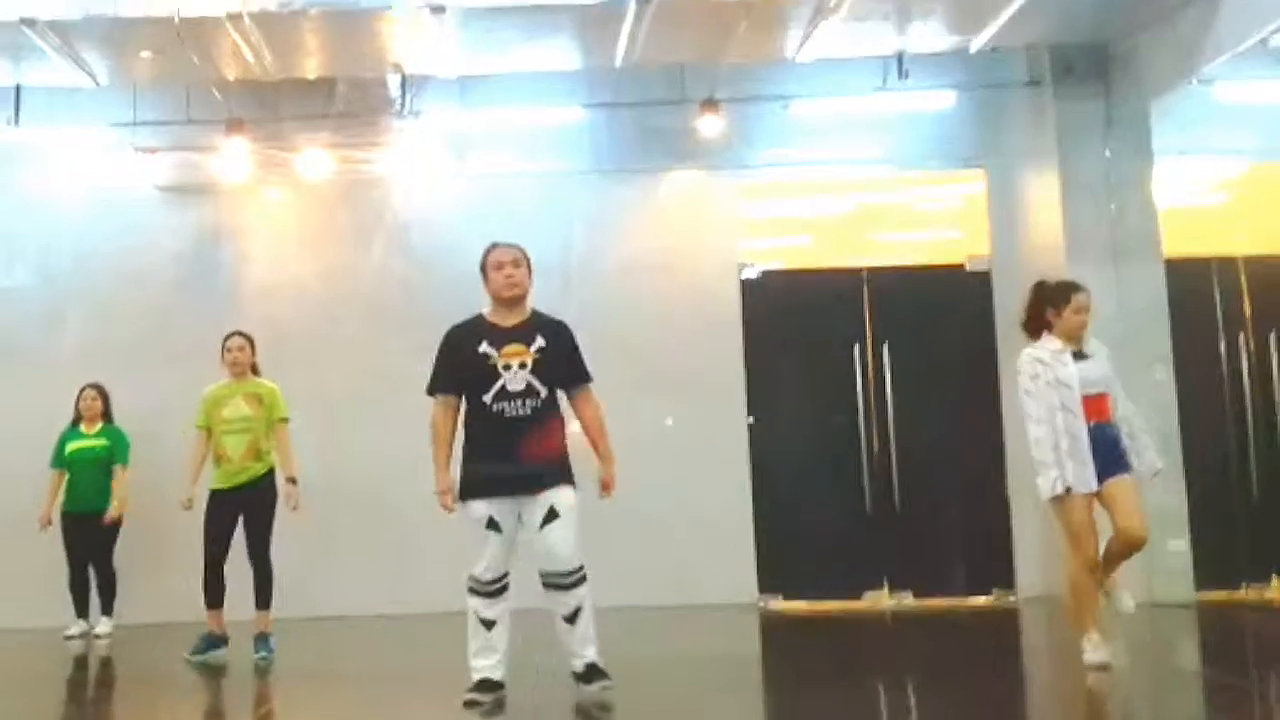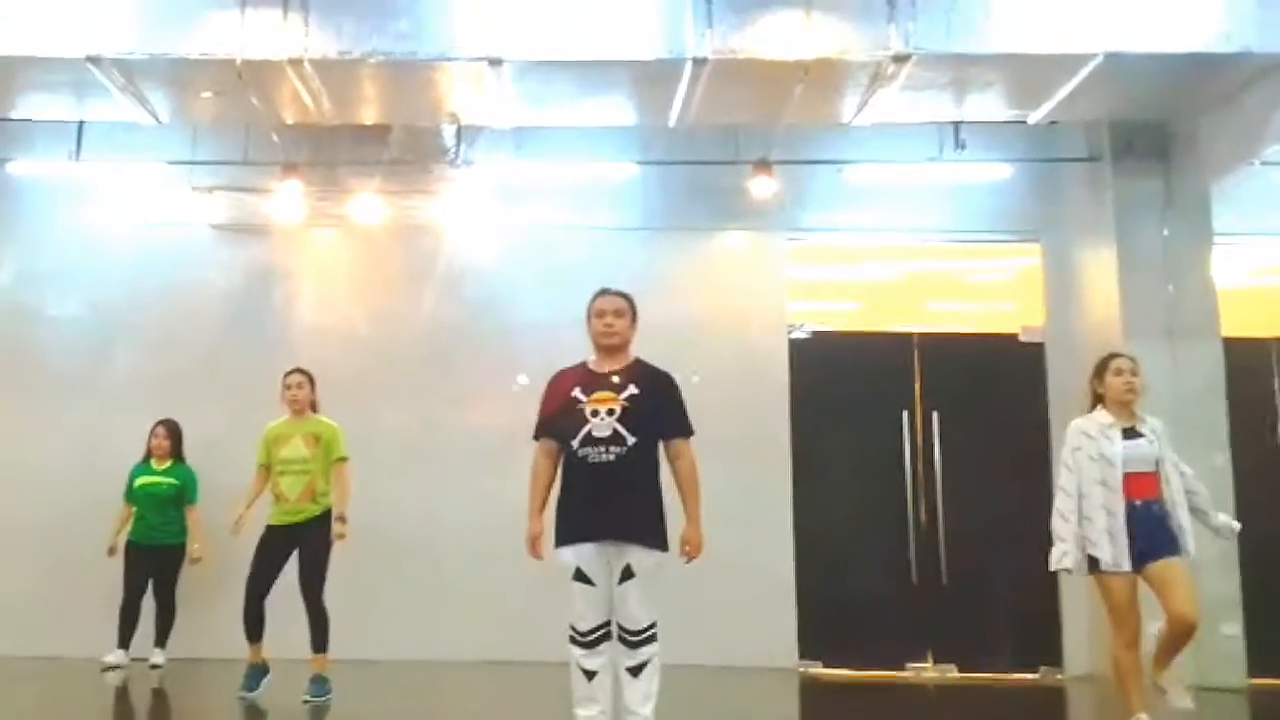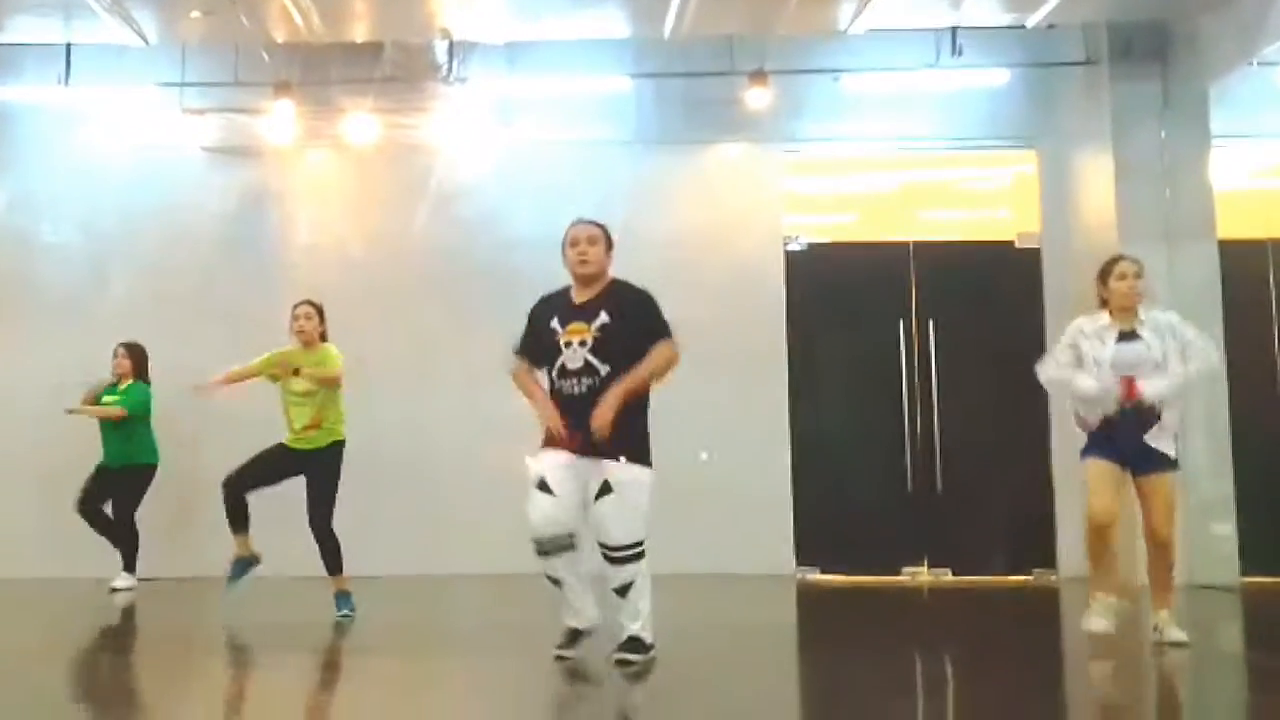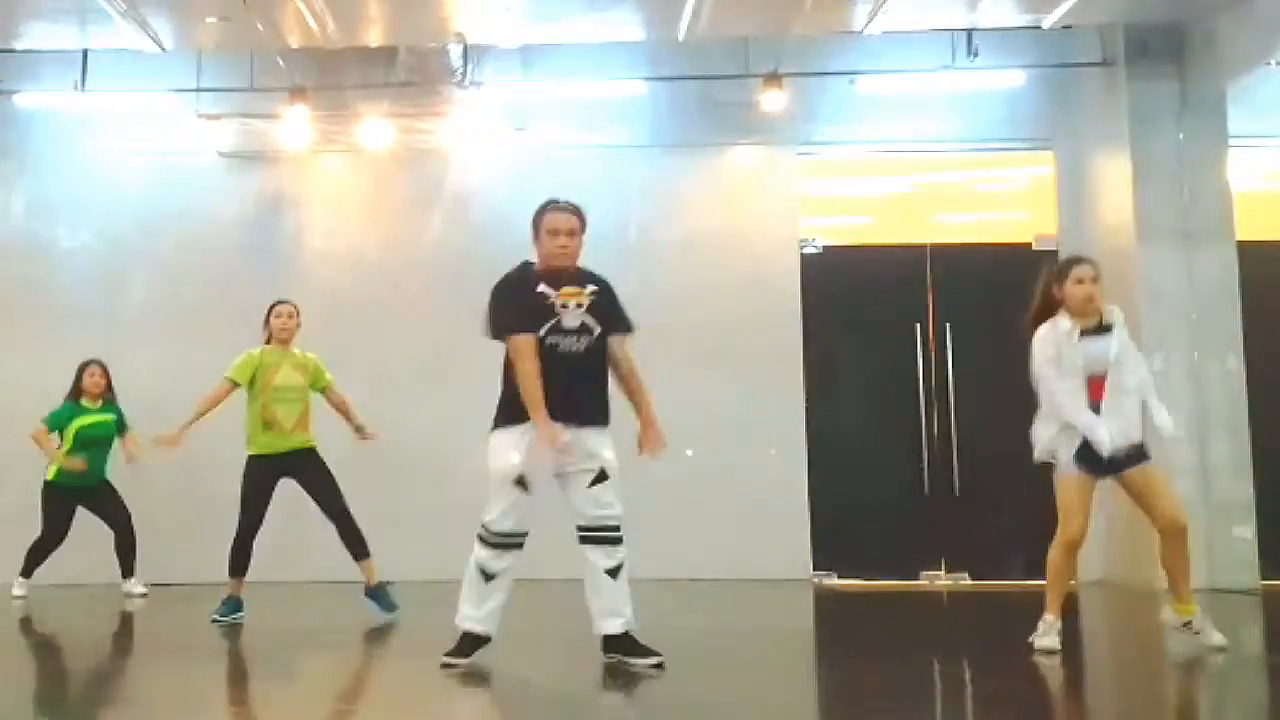
dt=1s
person 1, frame 1
left shoulder: (555, 333)
right shoulder: (462, 338)
left elbow: (582, 399)
right elbow: (445, 407)
left wrist: (606, 459)
right wrist: (442, 471)
left hip: (549, 475)
right hip: (487, 478)
left knee: (565, 567)
right knee: (489, 576)
left ankle: (585, 661)
right ankle: (488, 674)
person 1, frame 2
left shoulder: (656, 382)
right shoulder: (563, 383)
left elbow: (680, 453)
right elbow: (546, 453)
left wrist: (693, 520)
right wrist: (534, 516)
left hip: (638, 525)
right hip: (578, 527)
left knee: (636, 625)
right knee: (587, 626)
person 1, frame 3
left shoulder: (631, 301)
right shoulder: (549, 308)
left elbow: (667, 354)
right elbow: (522, 366)
left wrist: (616, 394)
right wrist: (544, 407)
left hip: (620, 444)
right hip: (564, 442)
left knee: (621, 542)
right knee: (546, 527)
left ankle: (638, 633)
right ankle: (580, 618)
person 1, frame 4
left shoulder: (597, 288)
right shoulder: (516, 284)
left elbow: (619, 353)
right elbow: (522, 351)
left wrist: (647, 420)
right wrist: (542, 421)
left hip: (589, 426)
right hip: (526, 426)
left knee: (603, 527)
right knee: (502, 529)
left ankle: (615, 634)
right ankle: (474, 631)
person 2, frame 1
left shoulder: (1096, 351)
right shoulder: (1034, 358)
left elbow: (1118, 404)
right elbow: (1037, 418)
left wrist: (1145, 451)
right wrist: (1051, 471)
left hip: (1110, 448)
right hip: (1069, 455)
left knee: (1135, 531)
right knee: (1083, 553)
left ankle: (1104, 576)
right ankle: (1091, 637)
person 2, frame 2
left shoulder: (1153, 428)
right shoulder: (1083, 430)
left elbow: (1180, 476)
right elbow: (1070, 490)
left wrist: (1214, 518)
right wrist: (1065, 544)
left hip: (1157, 526)
right hip: (1111, 533)
left knee: (1186, 615)
right knee: (1127, 632)
left ankle: (1161, 669)
person 2, frame 3
left shoulder: (1163, 323)
right shoulder: (1084, 329)
left elbow: (1204, 355)
right elbow: (1049, 369)
left wrist: (1166, 383)
right wrist: (1086, 386)
left hip: (1154, 432)
right hip: (1106, 431)
left knee: (1160, 533)
right knee: (1100, 516)
left ankle: (1163, 614)
right ankle: (1103, 595)
person 2, frame 4
left shoulder: (1114, 322)
right shoulder: (1049, 336)
left elbow: (1134, 375)
right elbow: (1051, 393)
left wrist: (1159, 411)
right wrist: (1088, 426)
left hip: (1123, 436)
right hip: (1076, 440)
left knee: (1174, 522)
right knee: (1071, 534)
left ankle: (1185, 611)
right ankle: (1050, 621)
person 3, frame 1
left shoulder: (268, 392)
right shoulder: (211, 396)
left elbow: (281, 438)
right elbow: (202, 443)
left wrist: (291, 480)
right wrist: (190, 485)
left hip: (259, 482)
right hip: (221, 487)
left knee: (258, 557)
right knee: (213, 559)
left ankle: (263, 633)
right ankle: (215, 633)
person 3, frame 2
left shoulder: (327, 430)
right shoulder: (272, 432)
left elbow: (341, 478)
right elbow: (262, 476)
left wrist: (341, 517)
right wrist: (245, 507)
left hip: (315, 522)
right hip: (279, 523)
left knee: (312, 597)
right knee: (254, 590)
left ankle: (320, 677)
right ankle: (257, 664)
person 3, frame 3
left shoulder: (329, 355)
right shoulder: (280, 357)
left elbow: (336, 377)
right elbow: (244, 371)
left wrist: (300, 370)
right wrist: (217, 382)
left hip: (326, 449)
right hip: (292, 447)
left knee: (319, 523)
right knee: (233, 485)
left ankle: (342, 594)
right ankle: (245, 554)
person 3, frame 4
left shoulder: (310, 362)
right shoulder: (254, 360)
left elbow: (334, 396)
right elbow: (219, 394)
left wrist: (358, 425)
right wrist: (184, 428)
left hip: (303, 452)
right hip: (263, 456)
left knee: (340, 513)
right knee: (248, 528)
left ankle: (374, 584)
right ankle: (233, 599)
person 4, frame 1
left shoulder: (114, 435)
right shoulder: (68, 436)
left elbow: (120, 472)
right elbow: (58, 474)
left wrist: (117, 504)
right wrist: (47, 508)
left hip: (105, 512)
right hip: (73, 512)
left knee: (101, 562)
right knee: (76, 566)
left ankle: (106, 618)
right ankle: (81, 620)
person 4, frame 2
left shoulder: (184, 473)
right shoulder: (138, 470)
left elbow: (190, 510)
right elbow: (128, 507)
left wrist: (195, 544)
right wrist: (114, 538)
left hip: (170, 546)
right hip: (138, 542)
left knee: (164, 597)
right knee: (131, 595)
left ankle: (159, 650)
right ankle: (121, 651)
person 4, frame 3
left shoulder: (140, 390)
right shoulder: (111, 389)
left elbow: (116, 412)
right elbow: (86, 404)
left wrist: (82, 410)
right wrist: (93, 391)
left hip: (139, 462)
right hip: (112, 461)
left knee: (123, 515)
right knee: (86, 506)
left ankle: (129, 574)
right ankle: (124, 544)
person 4, frame 4
left shoulder: (113, 410)
right shoulder: (68, 410)
left elbow: (126, 434)
right elbow: (37, 433)
left wrist: (131, 449)
right wrist: (60, 460)
left hip: (96, 483)
right hip: (62, 484)
left knee: (124, 524)
right knee: (52, 536)
left ankle: (129, 581)
right ankle: (22, 579)
